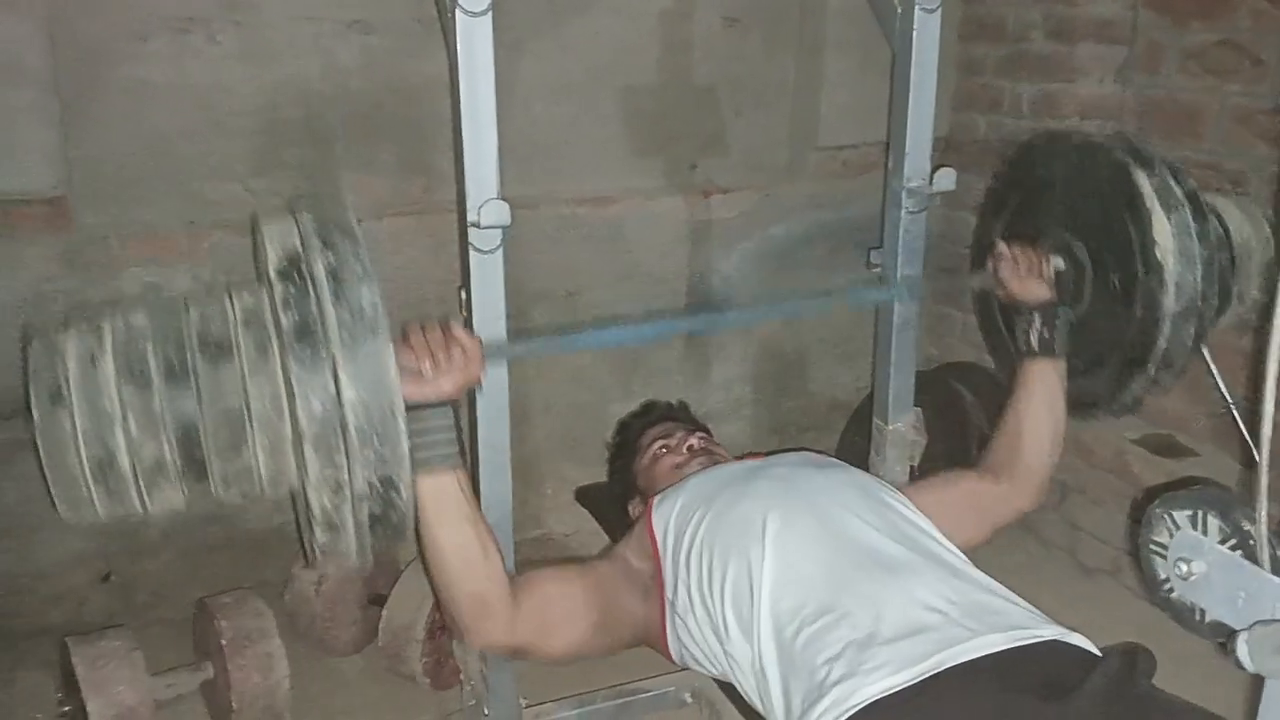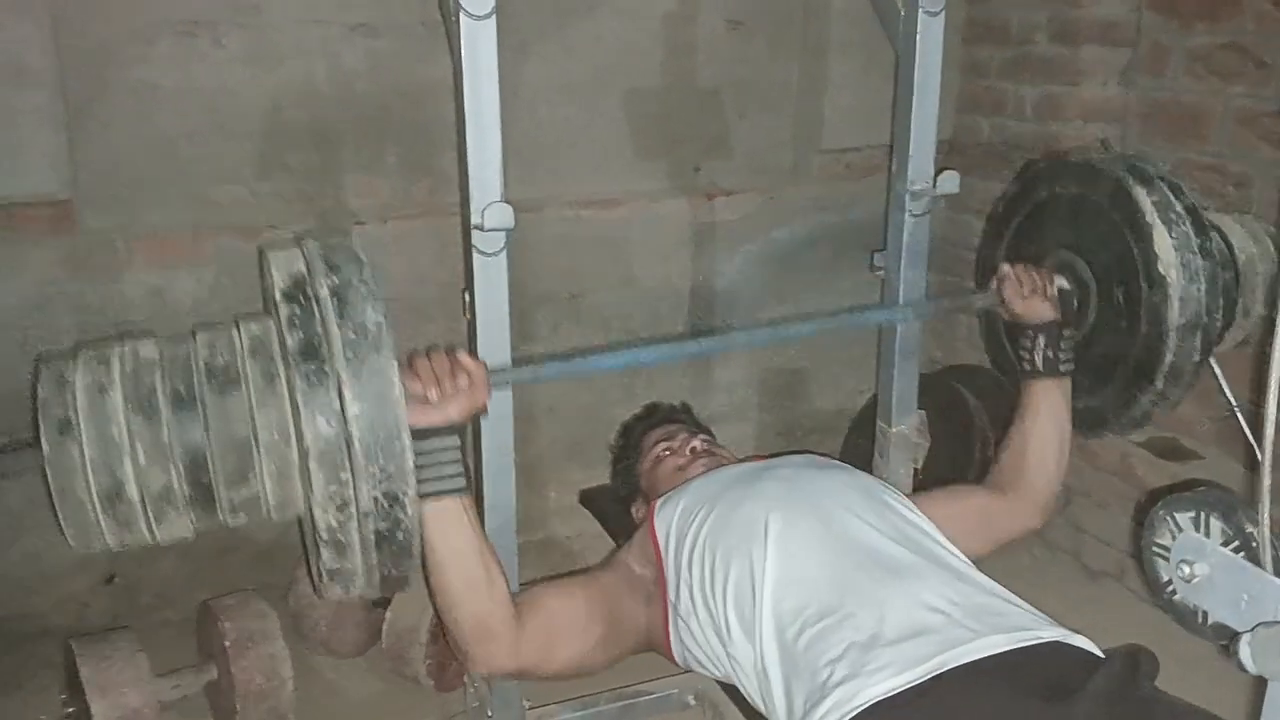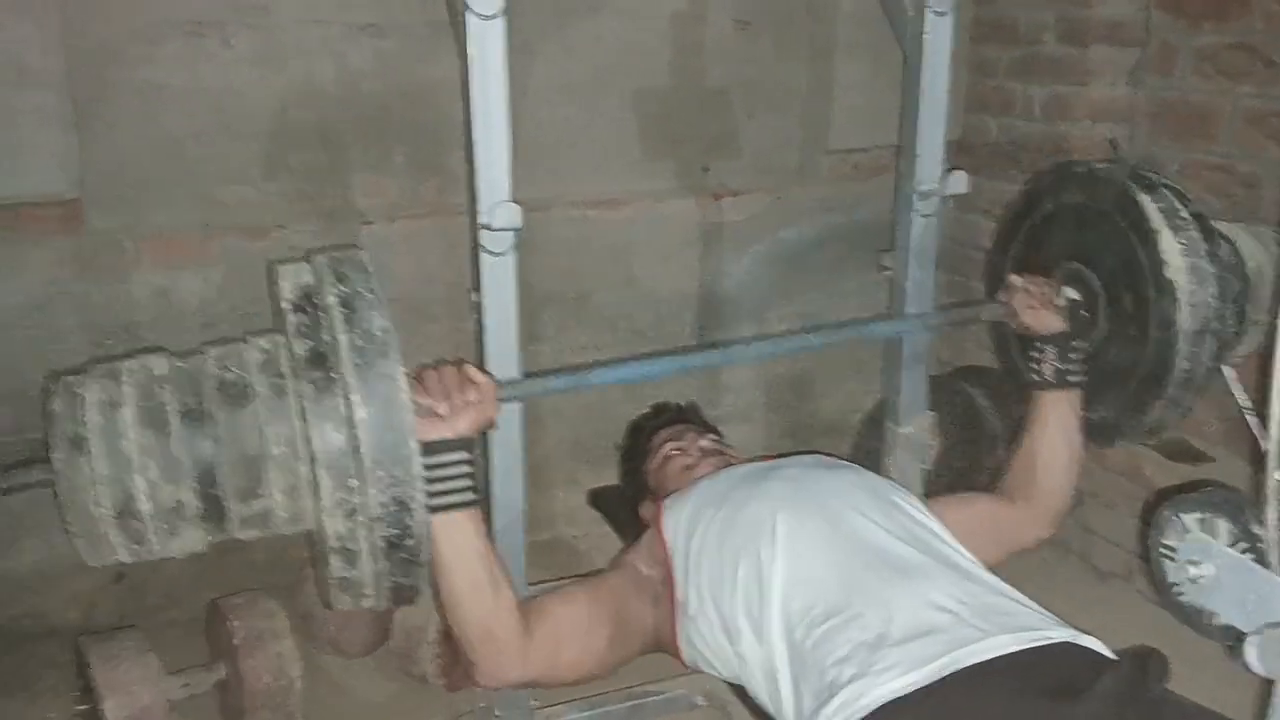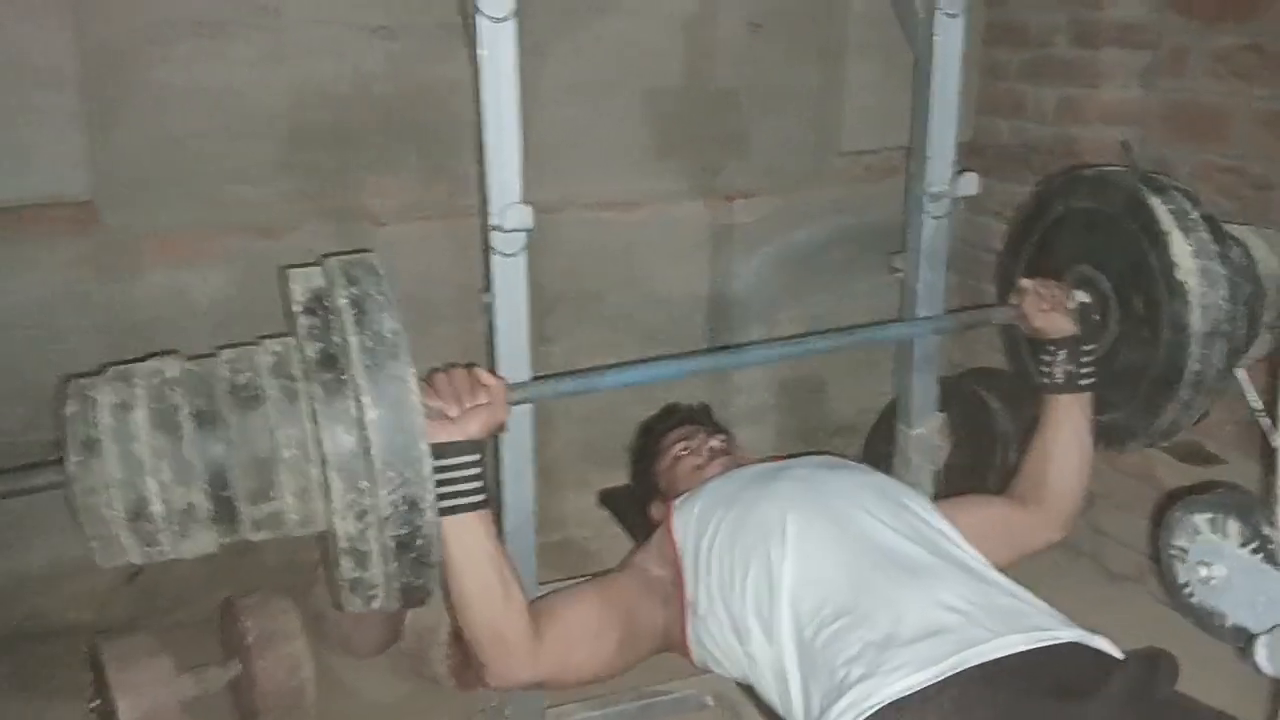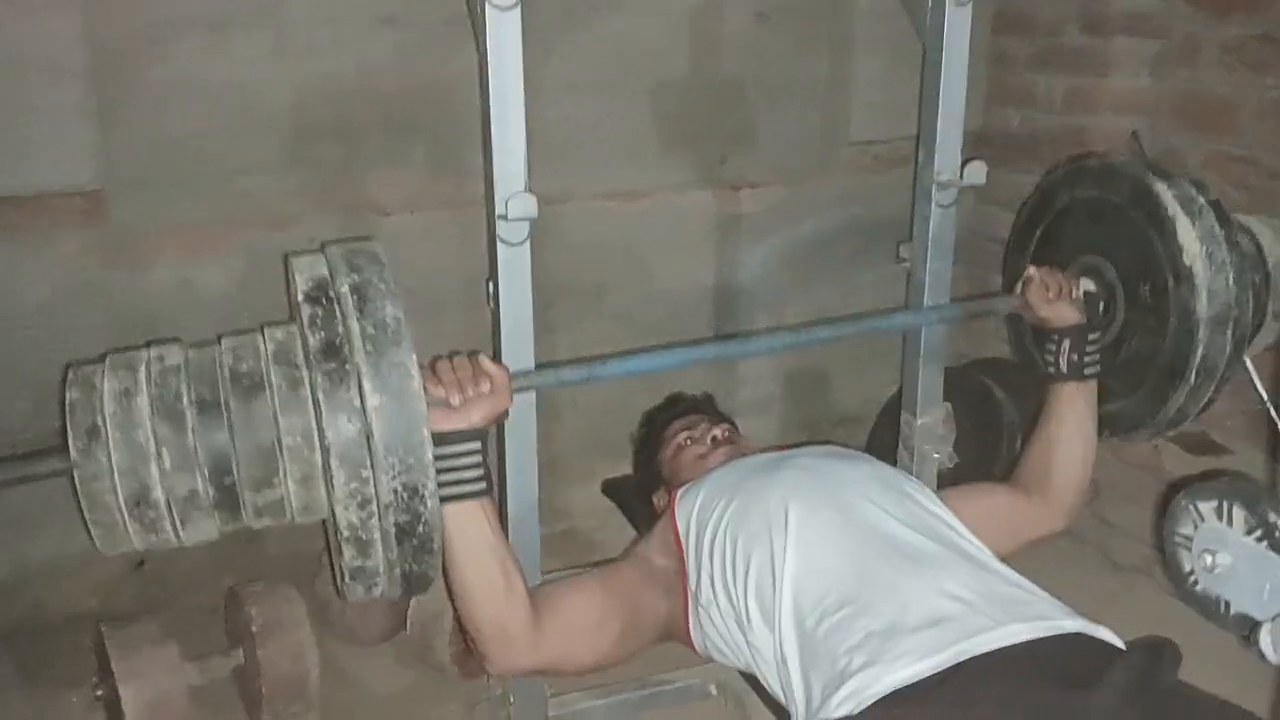
dt=0.1s
person 1, frame 1
left shoulder: (850, 488)
right shoulder: (647, 566)
left elbow: (1014, 478)
right elbow: (489, 611)
left wrist: (1039, 318)
right wrist: (435, 417)
person 1, frame 2
left shoulder: (852, 490)
right shoulder: (651, 569)
left elbow: (1021, 499)
right elbow: (496, 640)
left wrist: (1044, 339)
right wrist: (437, 441)
person 1, frame 3
left shoulder: (864, 491)
right shoulder: (657, 570)
left elbow: (1032, 508)
right elbow: (503, 650)
left wrist: (1054, 350)
right wrist: (446, 457)
person 1, frame 4
left shoulder: (876, 491)
right shoulder: (670, 570)
left elbow: (1044, 512)
right elbow: (512, 651)
left wrist: (1065, 354)
right wrist: (455, 461)
person 1, frame 5
left shoulder: (879, 482)
right shoulder: (671, 559)
left elbow: (1048, 500)
right elbow: (512, 638)
left wrist: (1069, 344)
right wrist: (459, 446)
